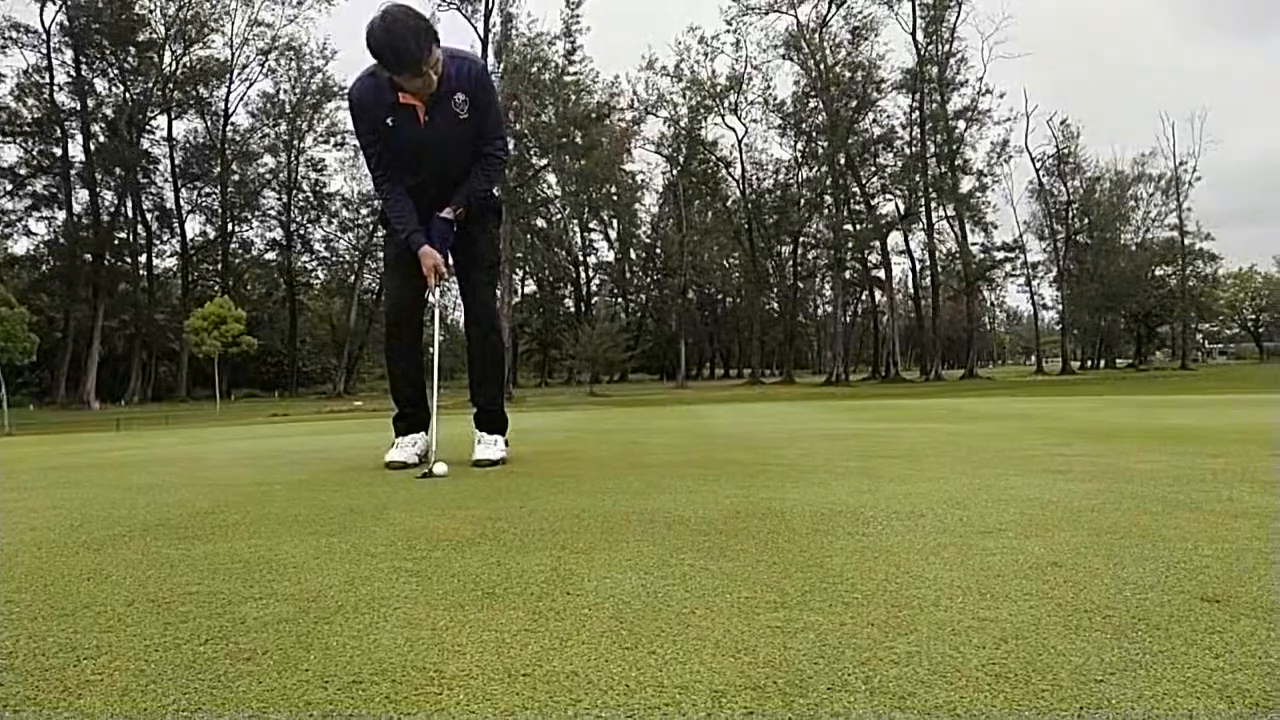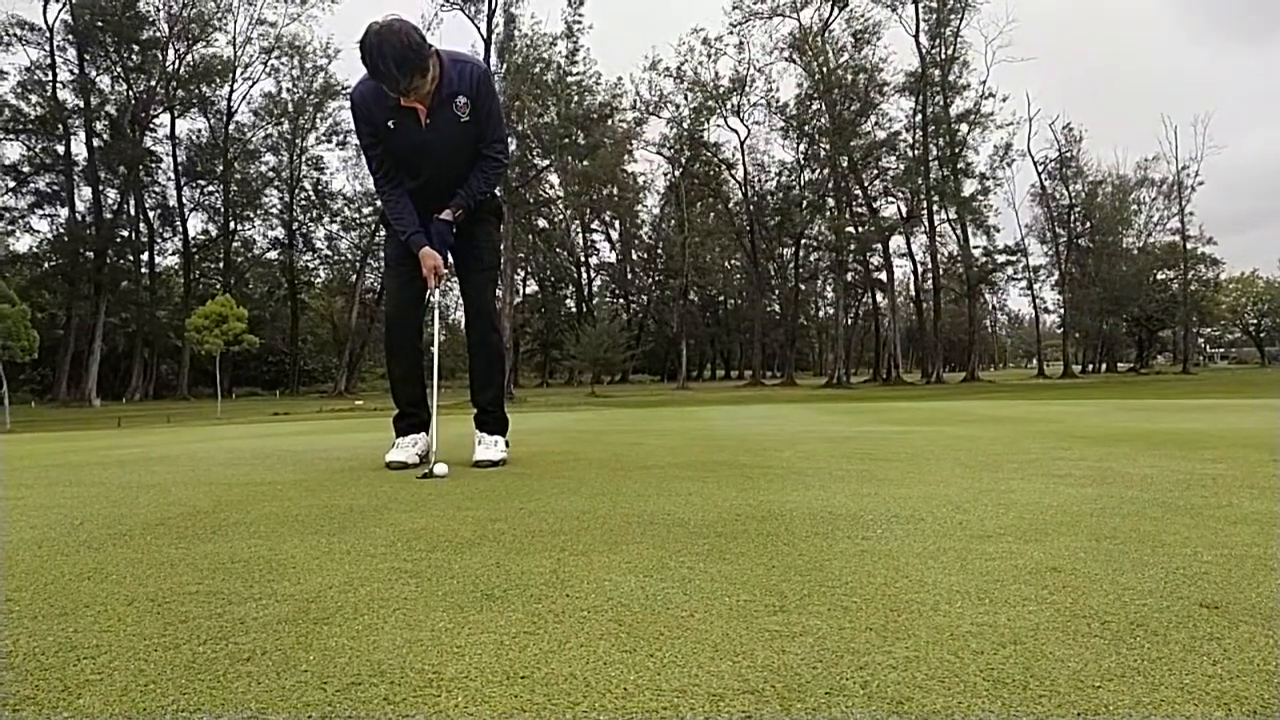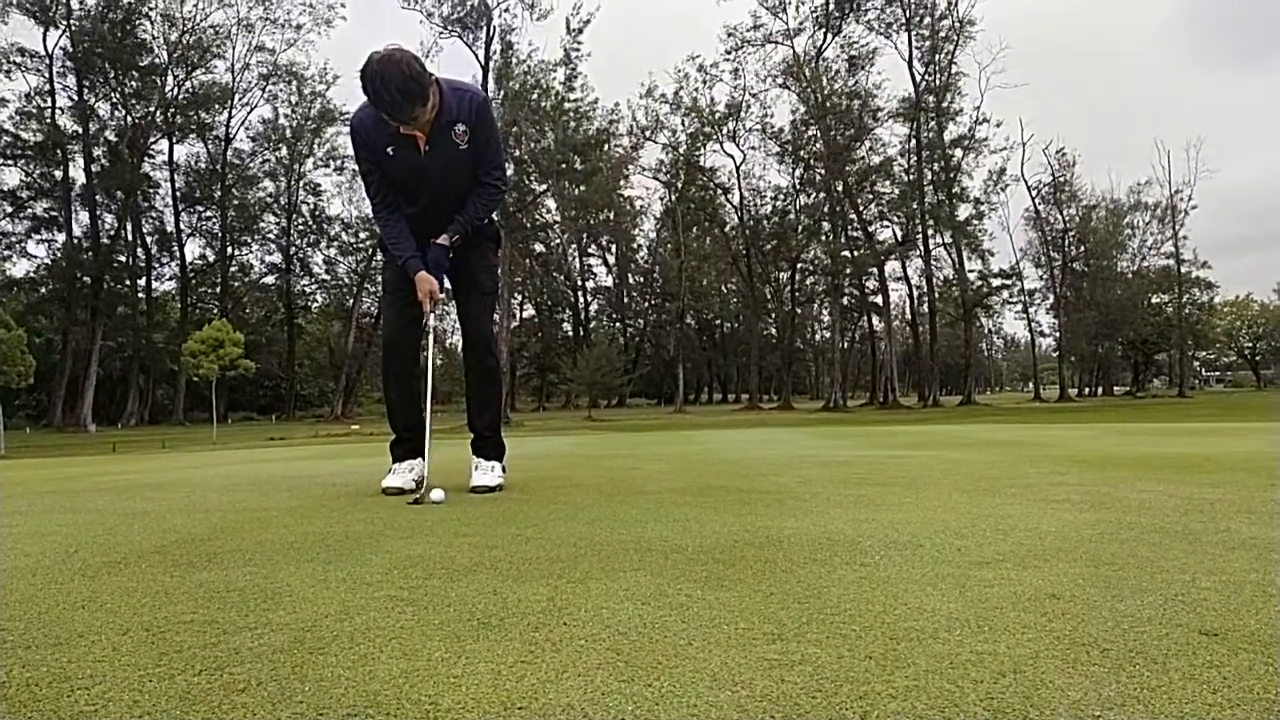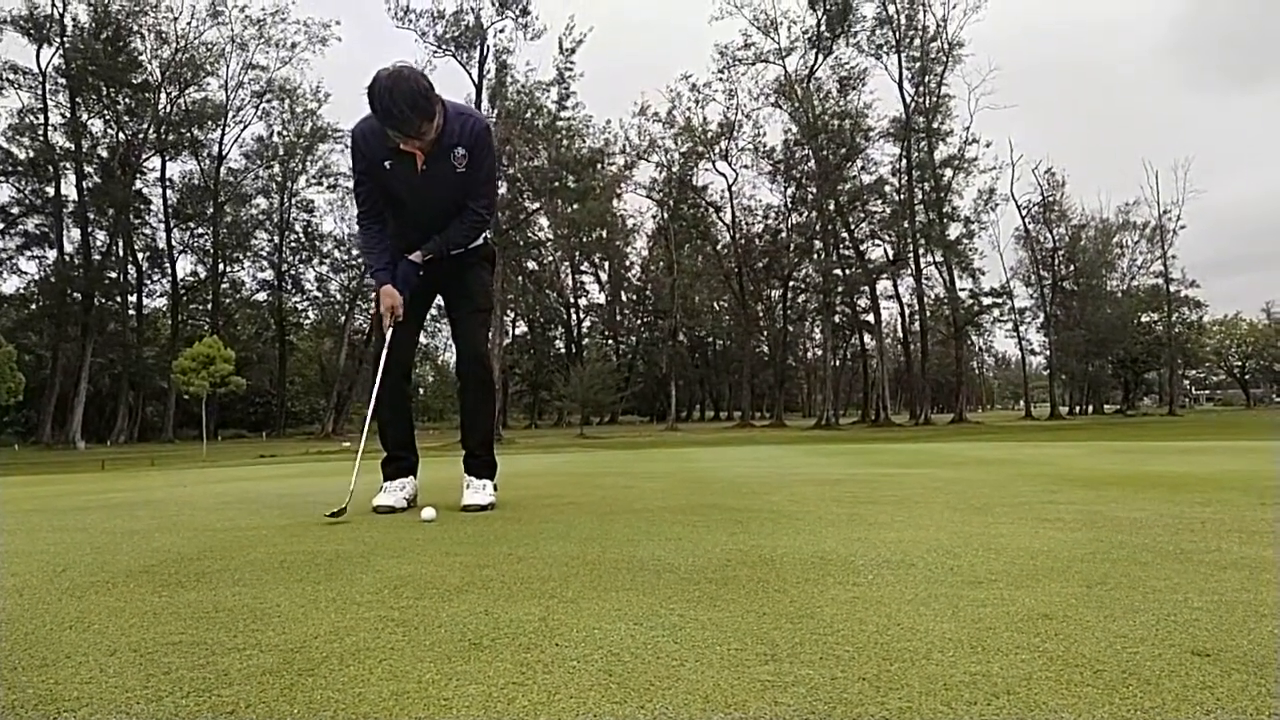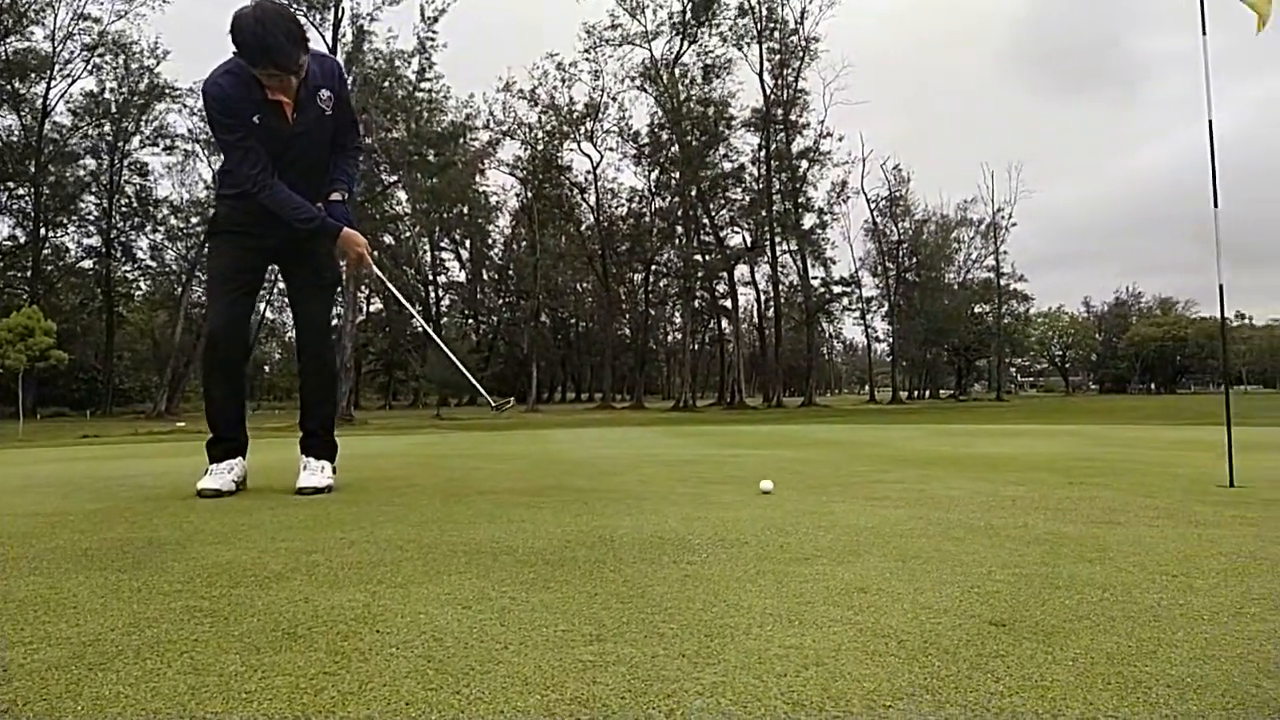
dt=1s
person 1, frame 1
left shoulder: (471, 72)
right shoulder: (365, 95)
left elbow: (495, 152)
right elbow: (386, 180)
left wrist: (454, 211)
right wrist: (420, 243)
left hip: (471, 207)
right hip: (408, 214)
left knee: (482, 311)
right knee: (400, 315)
left ankle: (491, 429)
right ankle: (411, 430)
person 1, frame 2
left shoulder: (472, 76)
right shoulder: (365, 99)
left elbow: (495, 155)
right elbow: (386, 181)
left wrist: (453, 212)
right wrist: (419, 244)
left hip: (472, 208)
right hip: (408, 216)
left knee: (482, 312)
right knee: (400, 316)
left ankle: (491, 429)
right ankle: (411, 430)
person 1, frame 3
left shoulder: (471, 104)
right shoulder: (365, 125)
left elbow: (493, 183)
right elbow: (384, 207)
left wrist: (449, 238)
right wrist: (415, 268)
left hip: (469, 234)
right hip: (405, 242)
left knee: (479, 337)
right knee: (396, 341)
left ankle: (488, 454)
right ankle: (408, 455)
person 1, frame 4
left shoulder: (473, 129)
right shoulder: (366, 137)
left elbow: (480, 212)
right elbow: (371, 218)
left wrist: (423, 256)
right wrist: (384, 279)
left hip: (464, 256)
right hip: (400, 260)
left knee: (474, 357)
right knee: (389, 360)
left ankle: (480, 473)
right ankle: (400, 473)
person 1, frame 5
left shoulder: (328, 72)
right shoulder: (222, 89)
left elbow: (348, 143)
right elbow: (259, 181)
left wrist: (337, 199)
right wrist: (334, 231)
left hip: (312, 221)
right hip: (242, 223)
left knee: (315, 334)
right knee: (224, 333)
left ankle: (318, 454)
right ankle: (227, 456)
